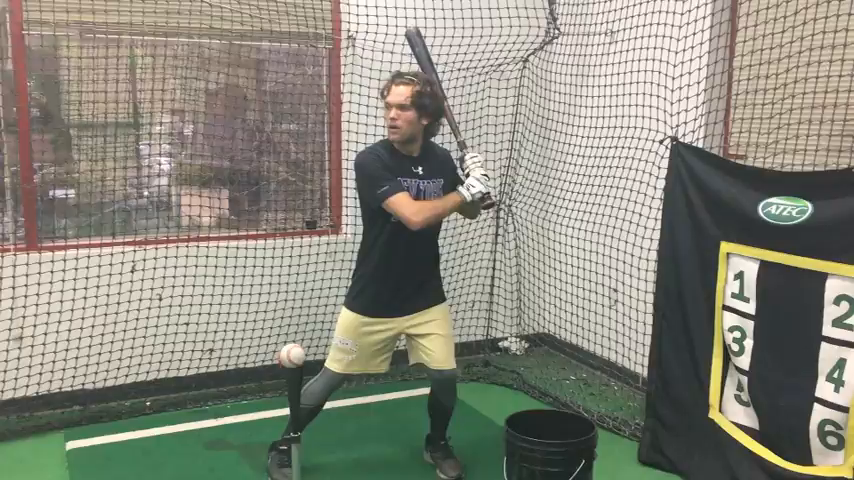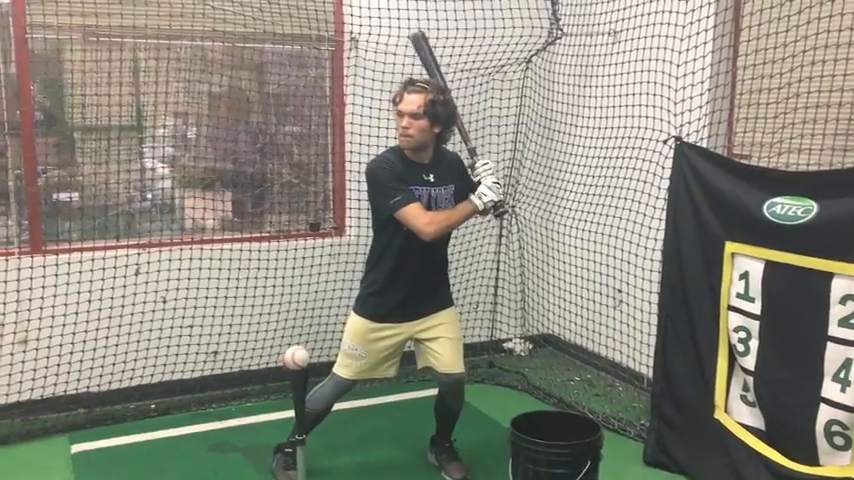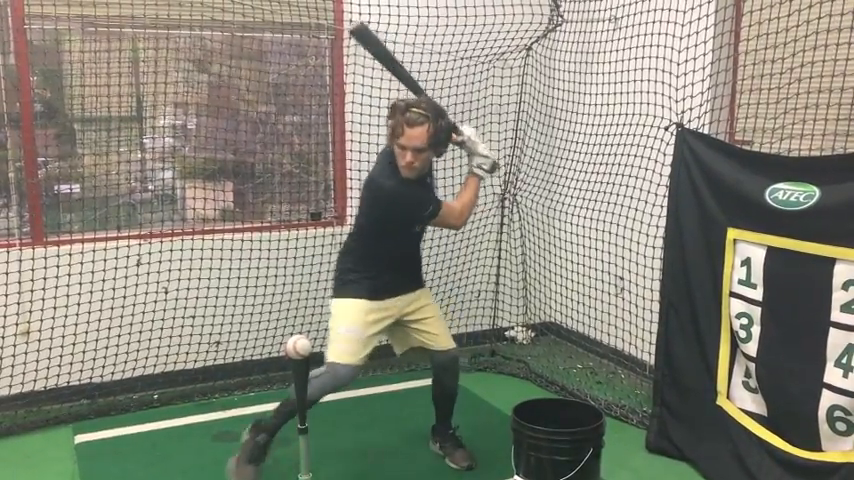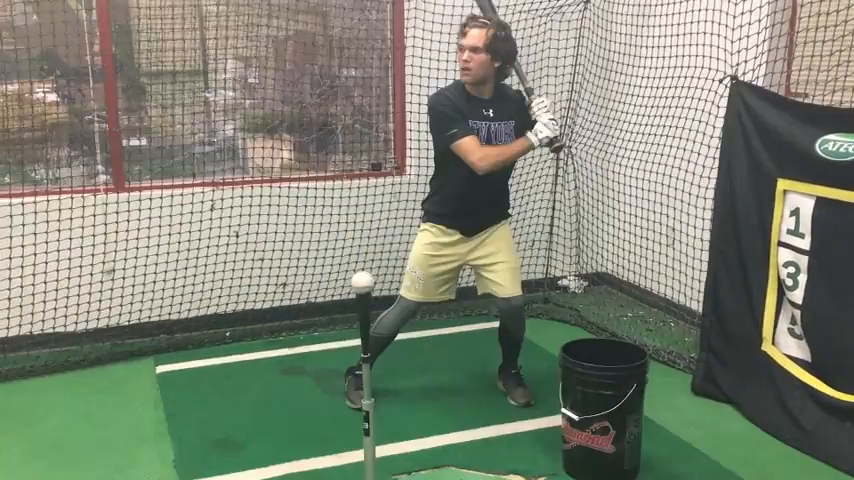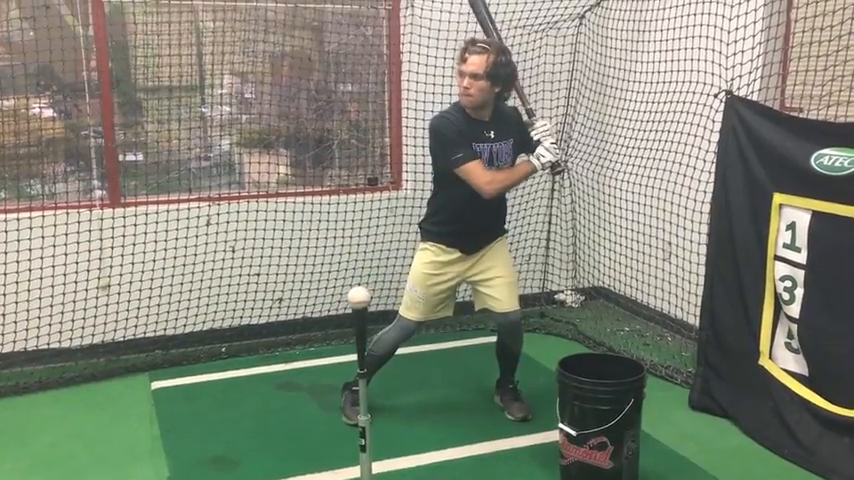
dt=1s
person 1, frame 1
left shoulder: (440, 159)
right shoulder: (371, 161)
left elbow: (470, 212)
right elbow: (414, 216)
left wrist: (476, 184)
right wrist: (465, 190)
left hip: (426, 296)
right hip: (372, 299)
left knee: (445, 375)
right knee: (332, 376)
left ankle: (437, 444)
right ankle: (283, 447)
person 1, frame 2
left shoulder: (451, 164)
right shoulder: (383, 169)
left elbow: (472, 209)
right elbow: (427, 226)
left wrist: (486, 187)
right wrist: (477, 200)
left hip: (434, 301)
right hip: (381, 305)
left knee: (453, 379)
right knee: (340, 382)
left ankle: (442, 445)
person 1, frame 3
left shoulder: (420, 158)
right shoulder: (387, 187)
right elbow: (456, 218)
left wrist: (463, 138)
right wrist: (478, 170)
left hip: (407, 286)
right hip: (360, 289)
left knee: (446, 357)
right knee: (340, 371)
left ankle: (443, 433)
right ankle: (260, 438)
person 1, frame 4
left shoulder: (512, 101)
right shoulder: (444, 103)
right elbow: (480, 159)
left wrist: (543, 124)
right wrist: (532, 138)
left hip: (492, 226)
right hip: (443, 228)
left knee: (511, 304)
right knee: (405, 307)
left ankle: (510, 372)
right ankle: (358, 372)
person 1, frame 5
left shoulder: (510, 118)
right shoulder: (445, 126)
left elbow: (540, 152)
right elbow: (488, 184)
left wrist: (543, 139)
right wrist: (537, 161)
left hip: (490, 242)
right hip: (441, 244)
left knee: (510, 318)
right knee: (406, 324)
left ankle: (506, 387)
right ankle: (355, 387)
